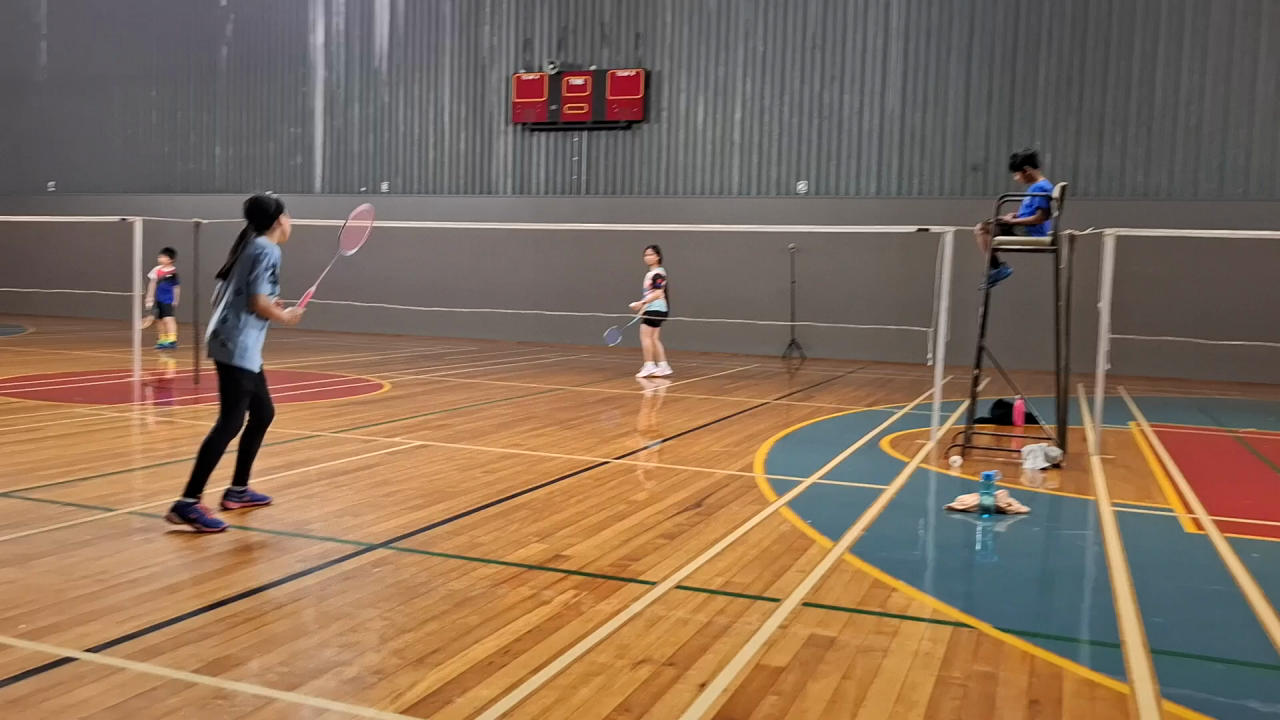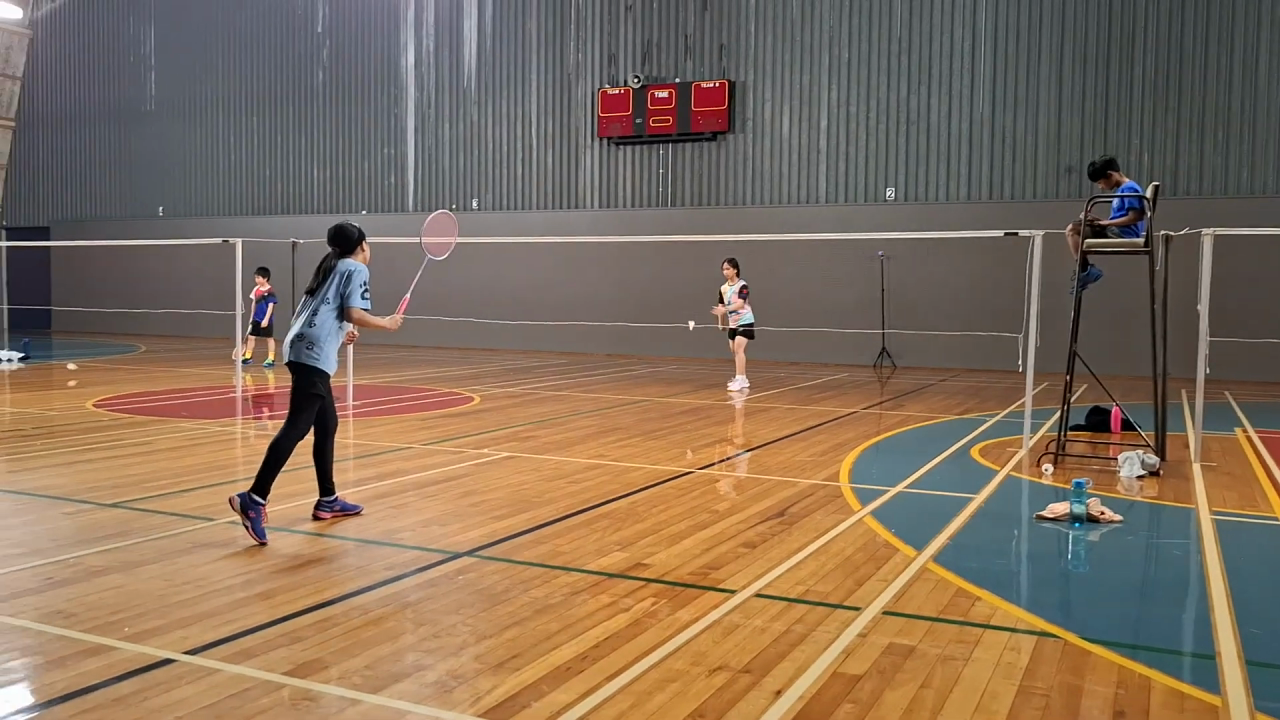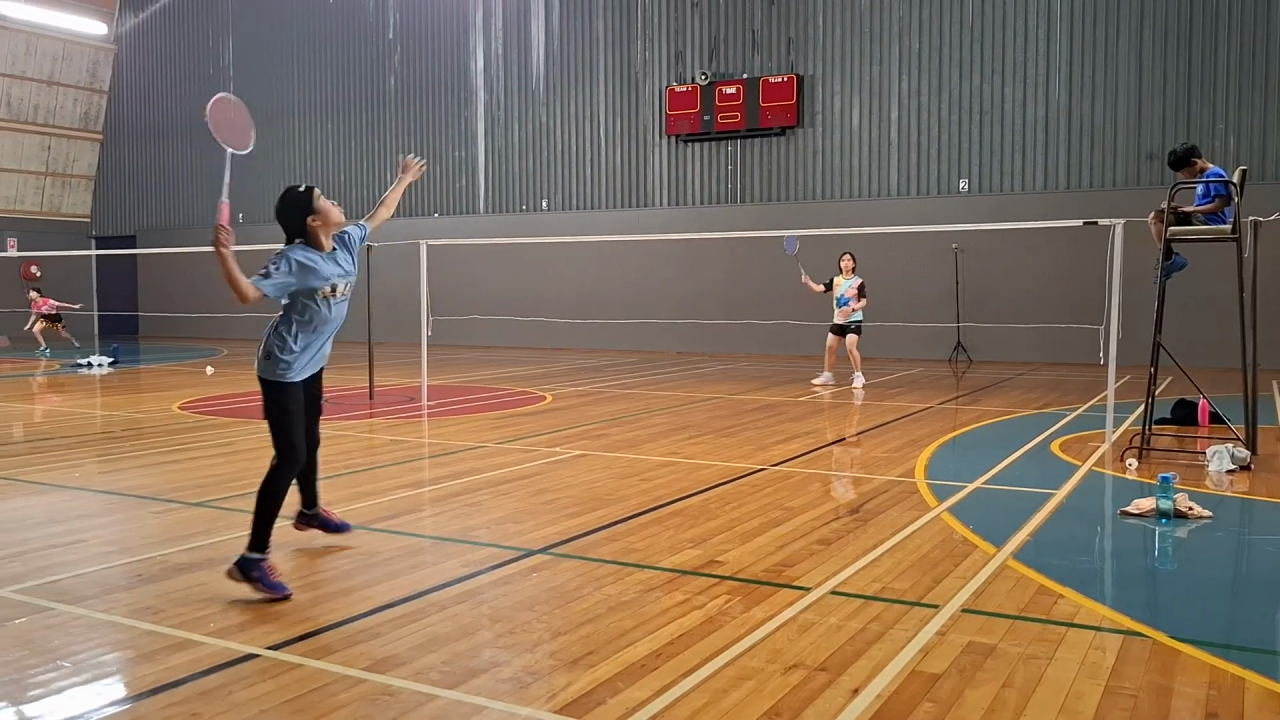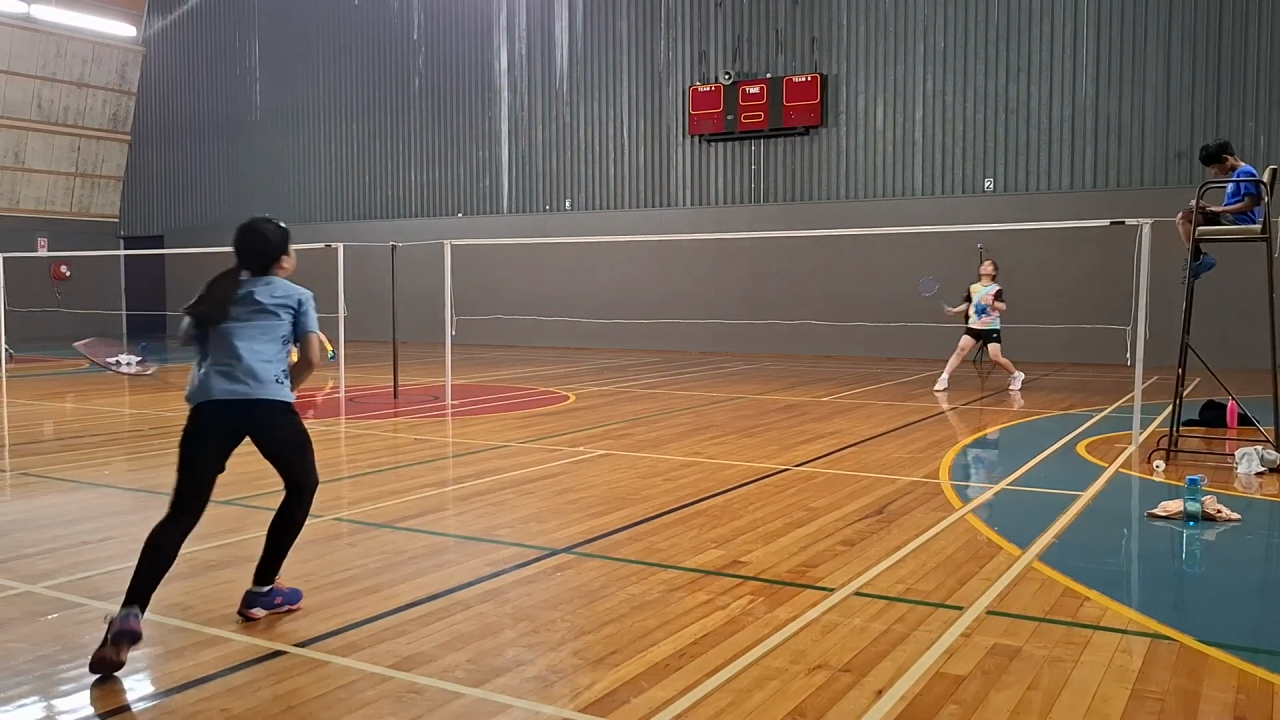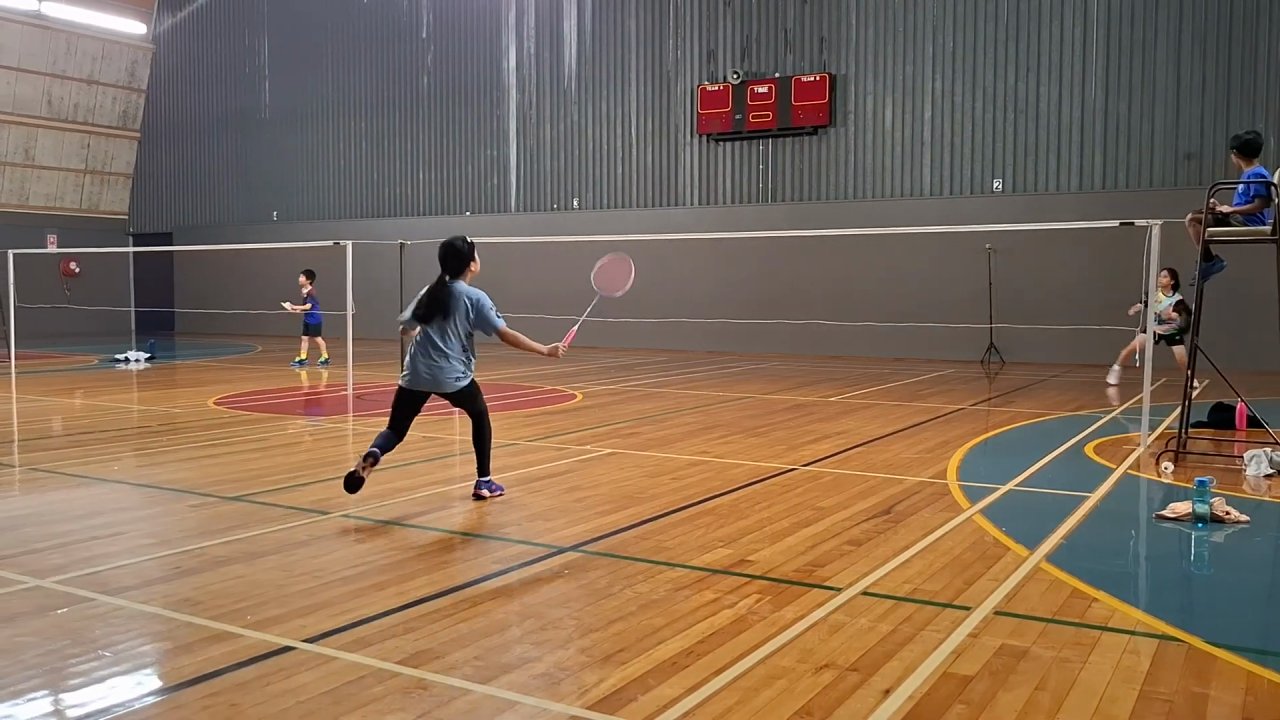
dt=1s
person 1, frame 1
left shoulder: (249, 247)
right shoulder: (268, 250)
left elbow: (242, 297)
right elbow: (260, 303)
left wrist: (273, 307)
right wrist: (286, 316)
left hip: (237, 346)
right hip: (237, 348)
left knee: (263, 413)
right knee: (230, 423)
left ankle: (238, 489)
right ankle: (188, 502)
person 1, frame 2
left shoulder: (330, 269)
right shoulder: (356, 269)
right elbow: (355, 314)
left wrist: (339, 335)
right wrist: (387, 323)
left hip: (305, 350)
right hip: (313, 354)
left knee: (327, 424)
right knee: (297, 426)
left ankle: (327, 500)
right ankle: (253, 499)
person 1, frame 3
left shoulder: (348, 242)
right shoulder: (294, 260)
left elbow: (380, 212)
right elbow: (247, 294)
left wrist: (404, 180)
right wrist: (226, 253)
left hip: (310, 364)
right hip: (283, 368)
left knee: (307, 444)
right knee: (292, 453)
left ankle: (310, 510)
right ankle: (252, 560)
person 1, frame 4
left shoulder: (220, 296)
right shoulder: (298, 297)
left elbow: (201, 345)
right elbow: (309, 361)
left hip: (209, 404)
right hip: (264, 402)
left knee: (180, 518)
right knee: (303, 484)
left ankle: (127, 621)
right ankle: (262, 591)
person 1, frame 5
left shoulder: (429, 293)
right shoulder: (476, 298)
left elbow: (406, 329)
right elbow: (507, 335)
right wrist: (546, 350)
left hip: (415, 374)
right hip: (453, 376)
left knee: (396, 430)
right knee: (480, 416)
left ankle: (372, 455)
right ankle: (484, 481)
